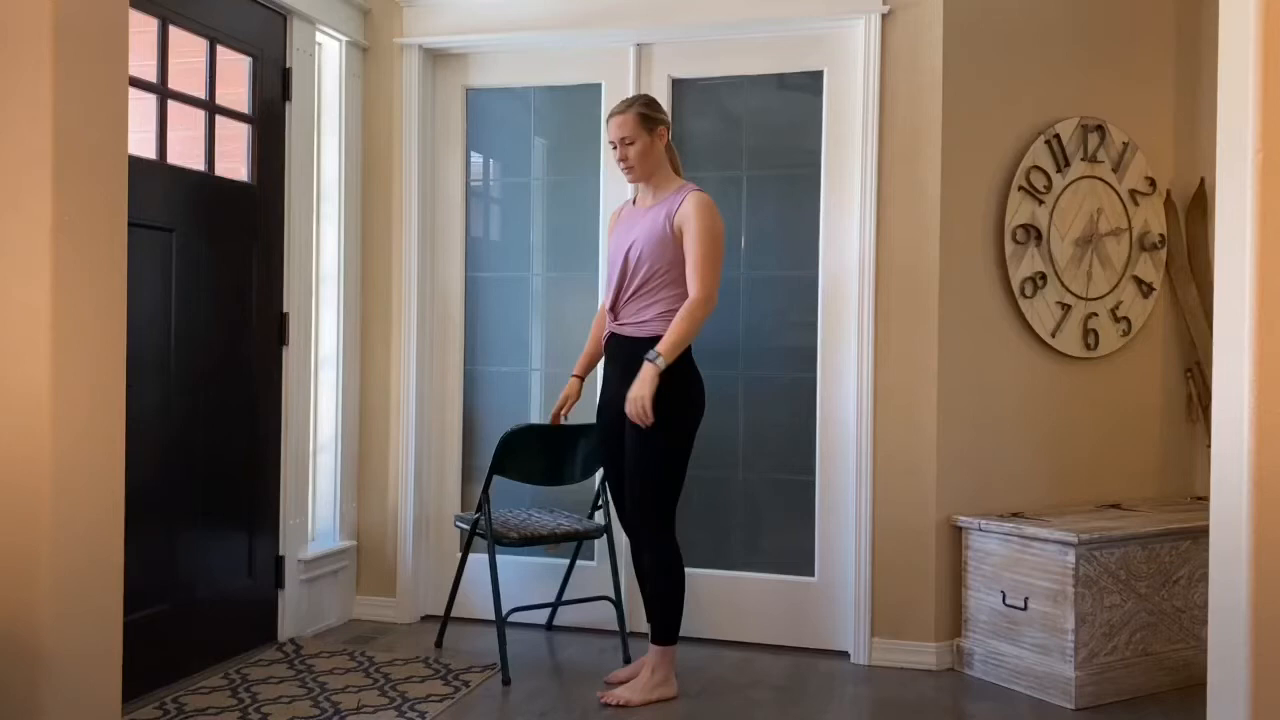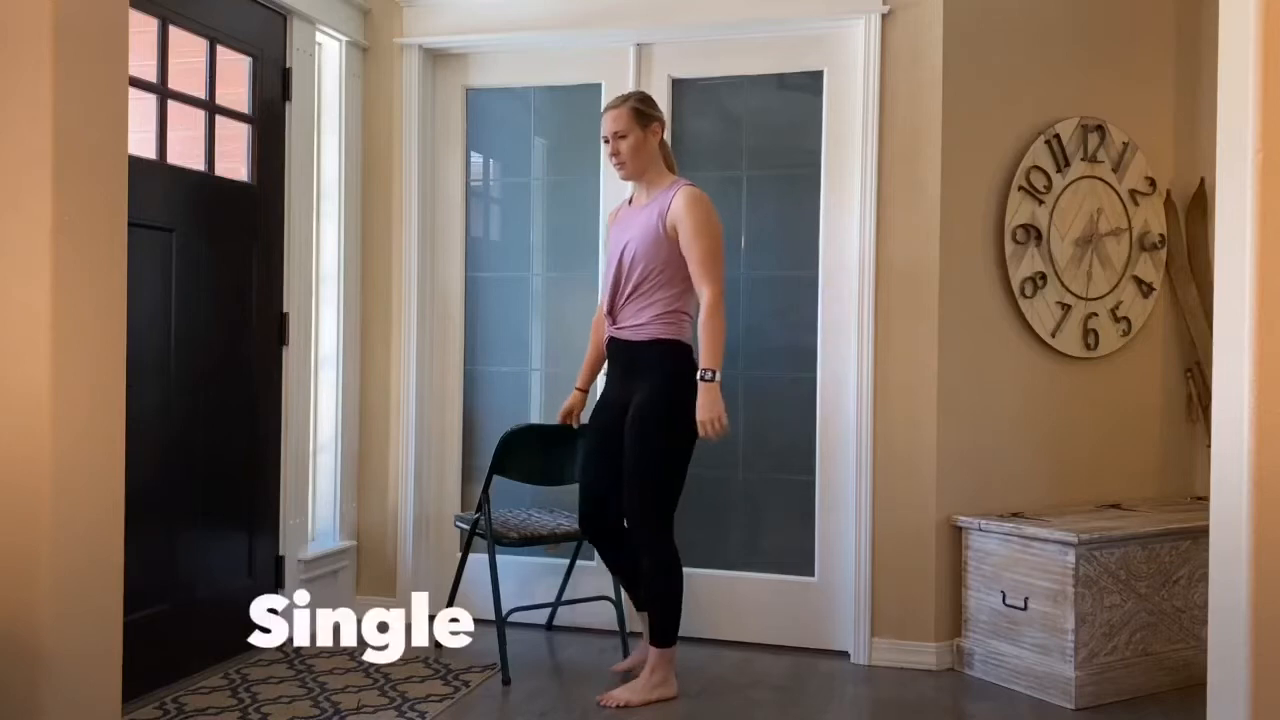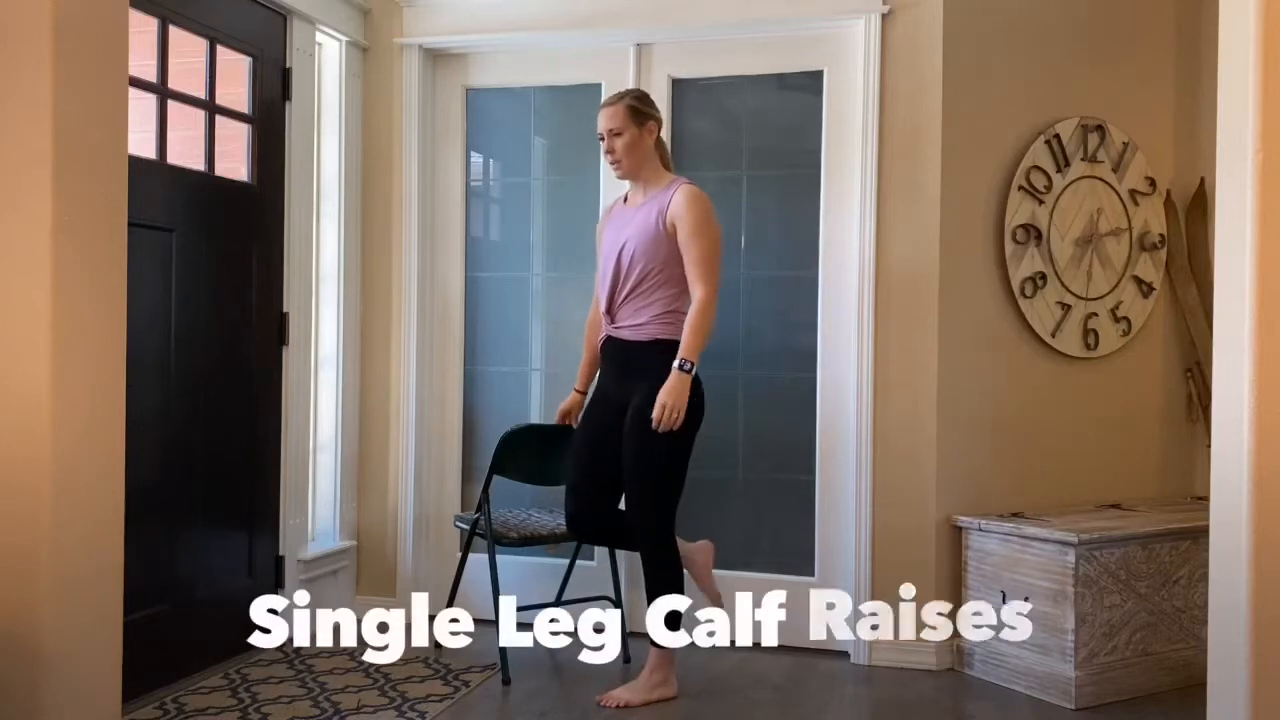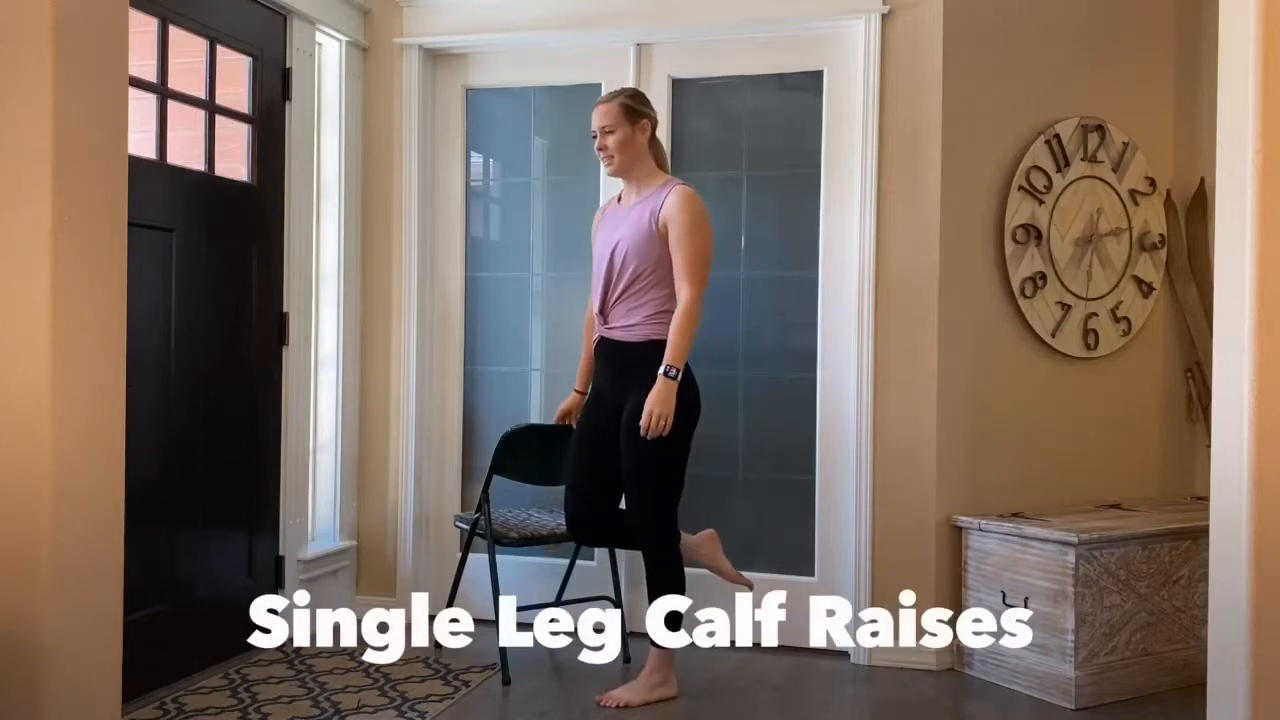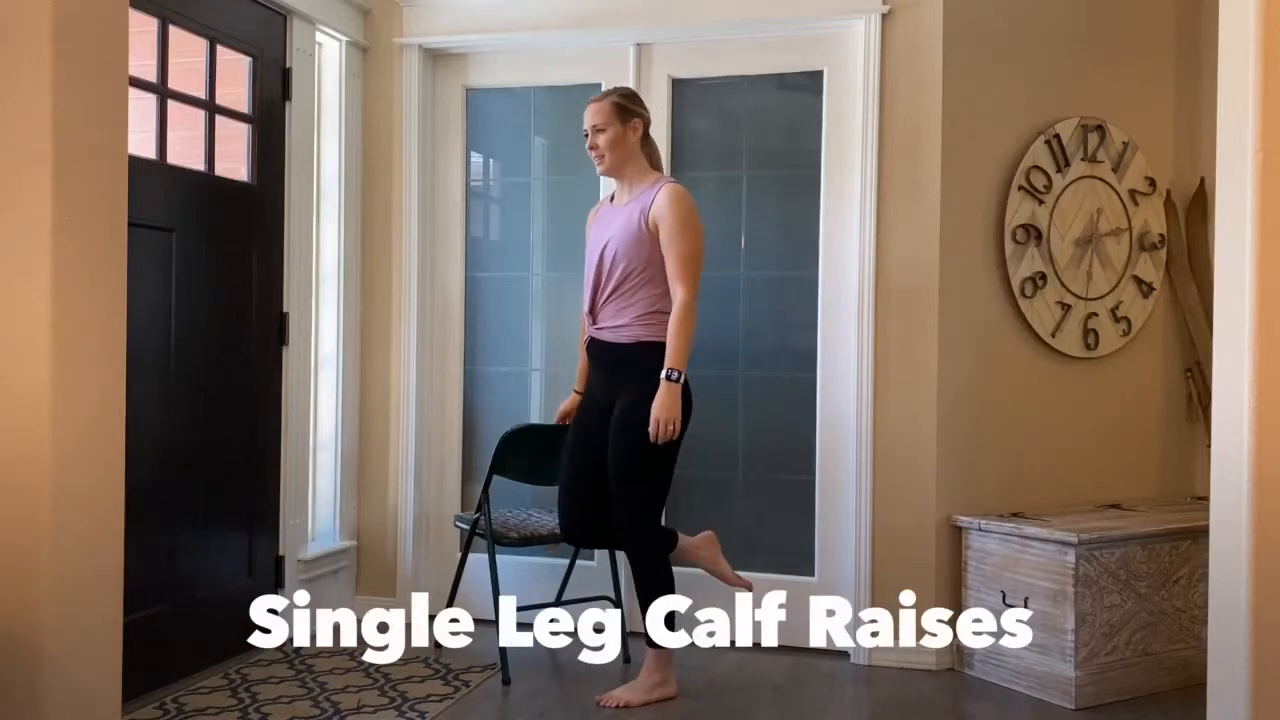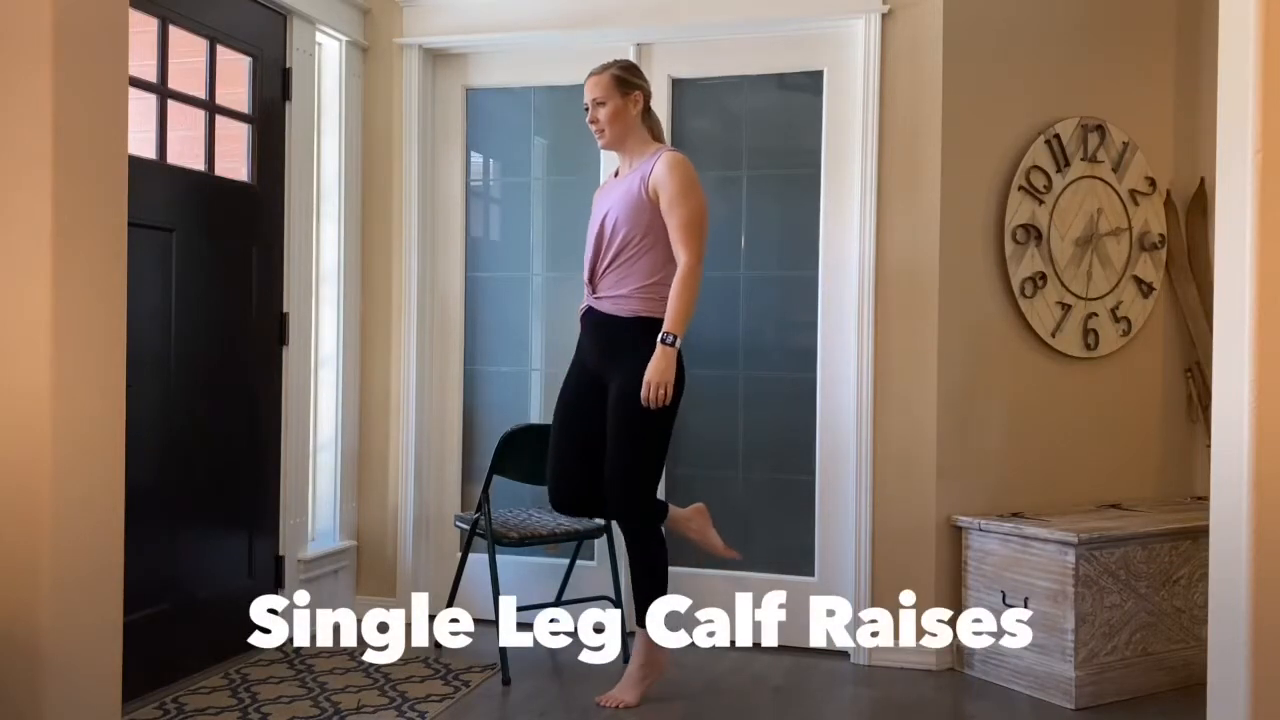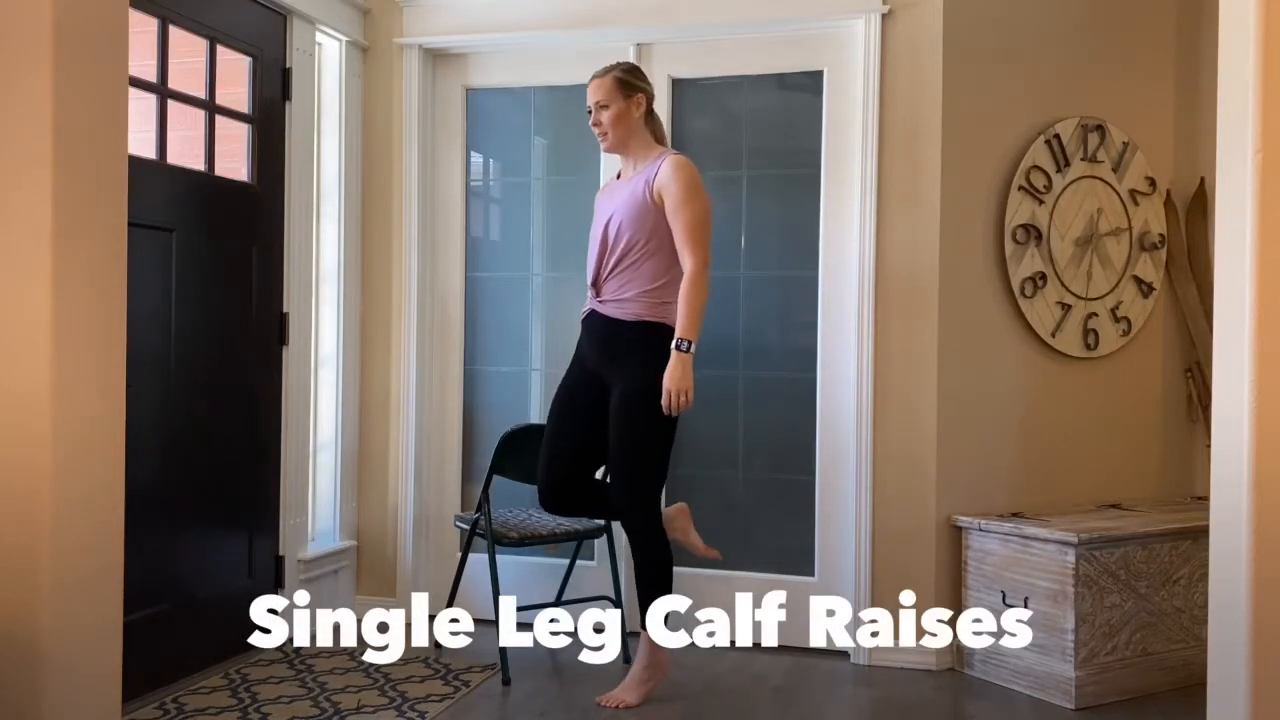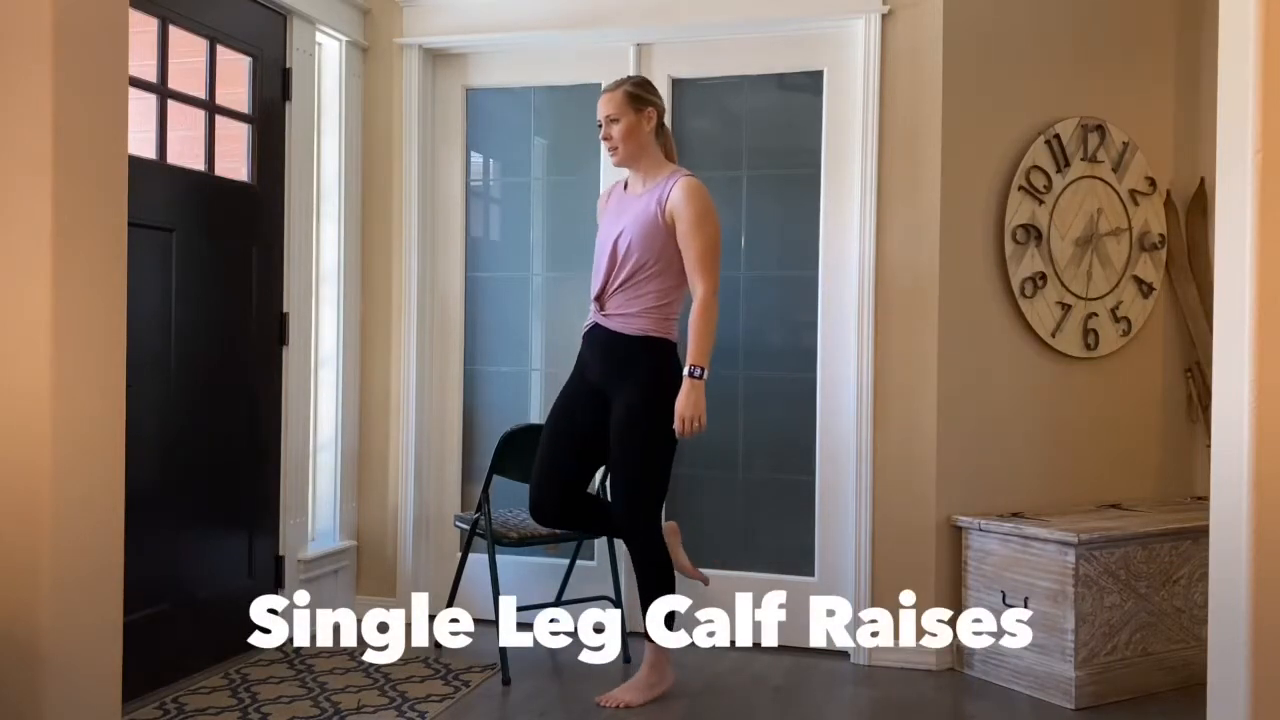
dt=0.3s
person 1, frame 1
left shoulder: (693, 207)
right shoulder: (622, 216)
left elbow: (700, 297)
left wrist: (653, 369)
right wrist: (579, 375)
left hip: (666, 375)
right hip: (621, 372)
left knee: (651, 520)
right knee: (633, 518)
left ankle: (662, 671)
right ankle: (655, 652)
person 1, frame 2
left shoulder: (686, 203)
right shoulder: (619, 215)
left elbow: (710, 297)
left wrist: (709, 382)
right wrist: (582, 386)
left hip: (664, 373)
right hip: (621, 375)
left knee: (647, 520)
right knee: (596, 516)
left ankle: (661, 670)
right ankle: (652, 636)
person 1, frame 3
left shoulder: (684, 201)
right shoulder: (612, 214)
left elbow: (704, 295)
left wrist: (683, 376)
right wrist: (581, 386)
left hip: (661, 373)
right hip: (617, 375)
left knee: (649, 521)
right knee: (584, 512)
left ankle: (660, 673)
right ankle: (685, 555)
person 1, frame 4
left shoulder: (679, 202)
right shoulder: (606, 214)
left elbow: (689, 299)
left wrist: (668, 381)
right wrist: (580, 387)
left hip: (654, 376)
right hip: (611, 377)
left knee: (650, 522)
right knee: (584, 516)
left ankle: (661, 672)
right ankle: (694, 546)
person 1, frame 5
left shoulder: (668, 200)
right shoulder: (599, 213)
left elbow: (684, 299)
left wrist: (671, 384)
right wrist: (579, 388)
left hip: (647, 374)
right hip: (603, 377)
left knee: (632, 521)
right knee: (579, 520)
left ankle: (659, 671)
right ankle: (689, 548)
person 1, frame 6
left shoulder: (669, 168)
right shoulder: (607, 186)
left elbow: (688, 265)
left wrist: (668, 347)
left hip: (641, 345)
right hip: (593, 346)
left knee: (626, 498)
right knee: (568, 489)
left ankle: (649, 653)
right ankle: (679, 519)
person 1, frame 7
left shoulder: (672, 172)
right shoulder: (608, 188)
left elbow: (695, 269)
left wrist: (681, 353)
left hip: (643, 350)
right hip: (593, 346)
left knee: (633, 505)
right knee: (557, 487)
left ankle: (652, 658)
right ankle: (667, 518)
person 1, frame 8
left shoulder: (683, 192)
right shoulder: (610, 198)
left elbow: (704, 293)
left wrist: (693, 379)
left hip: (646, 365)
right hip: (594, 358)
left knee: (635, 517)
right knee: (549, 501)
left ankle: (658, 667)
right ankle: (661, 538)
